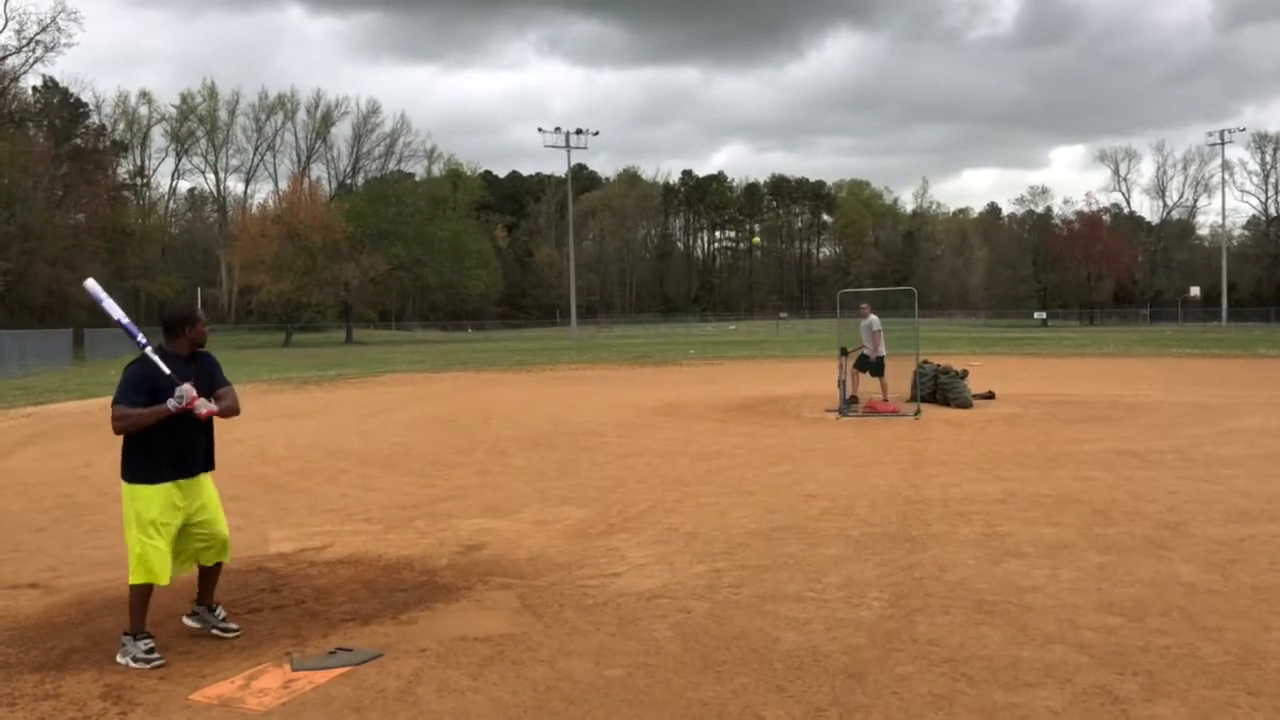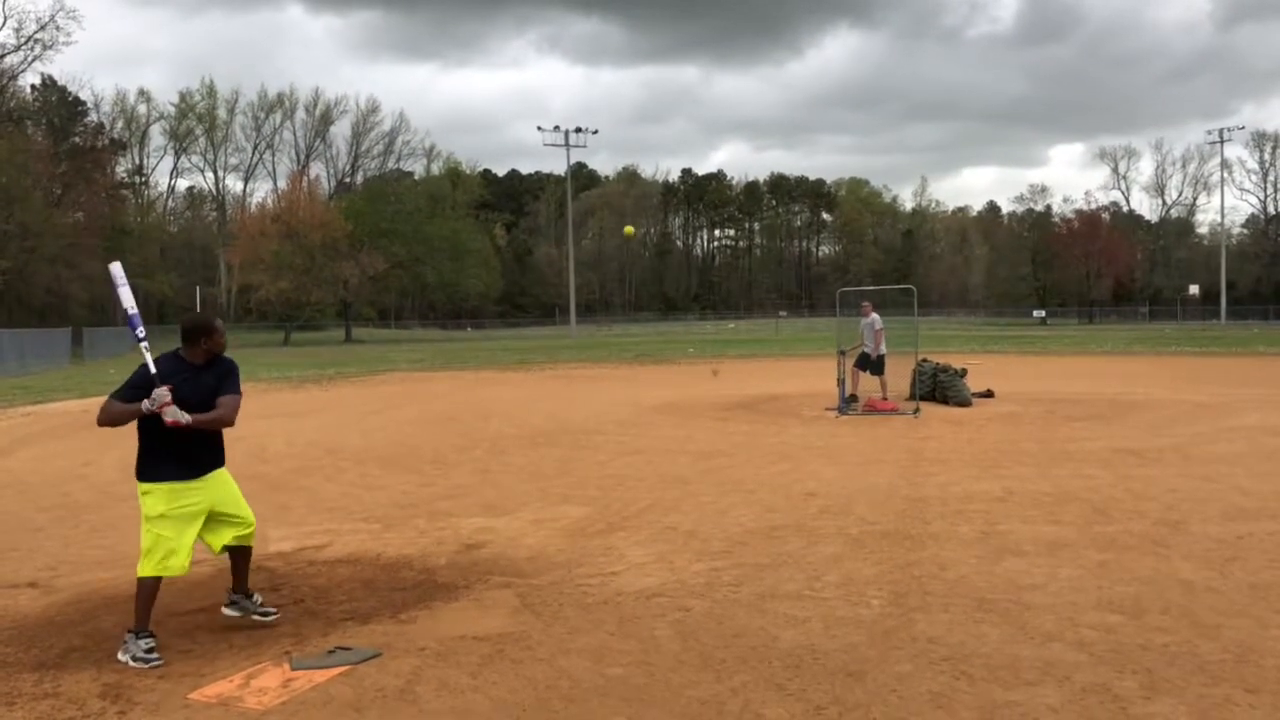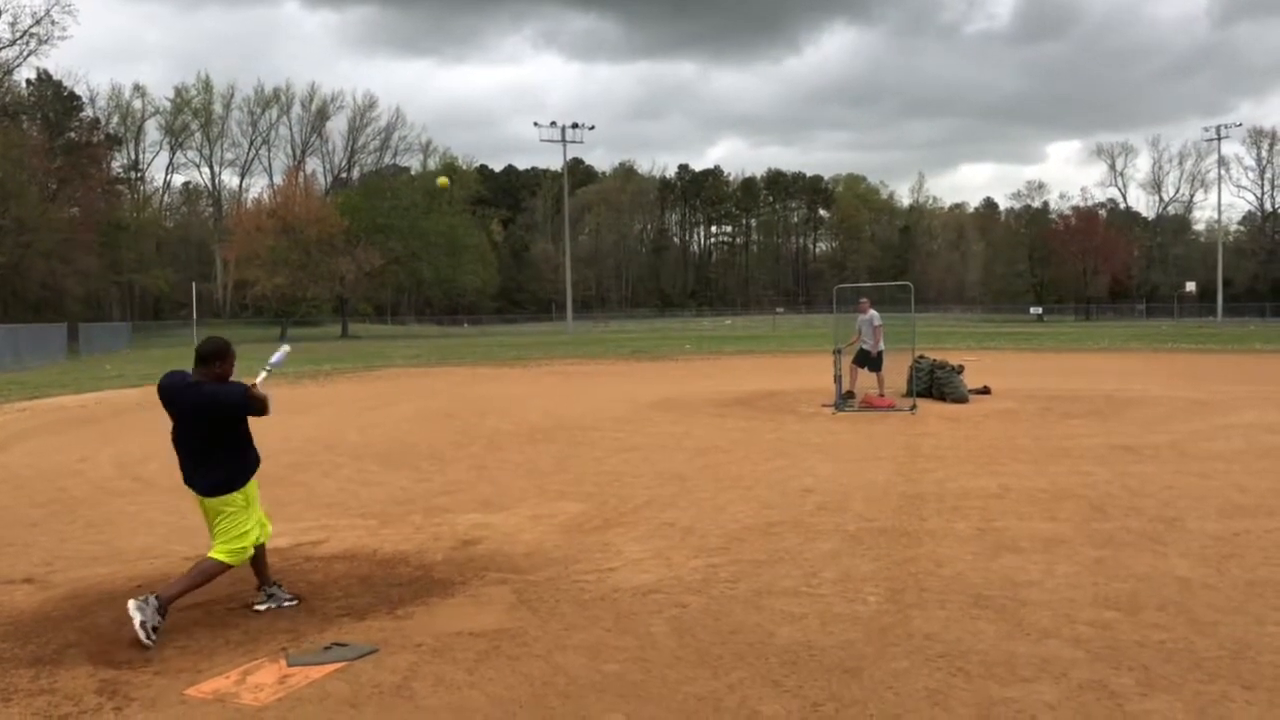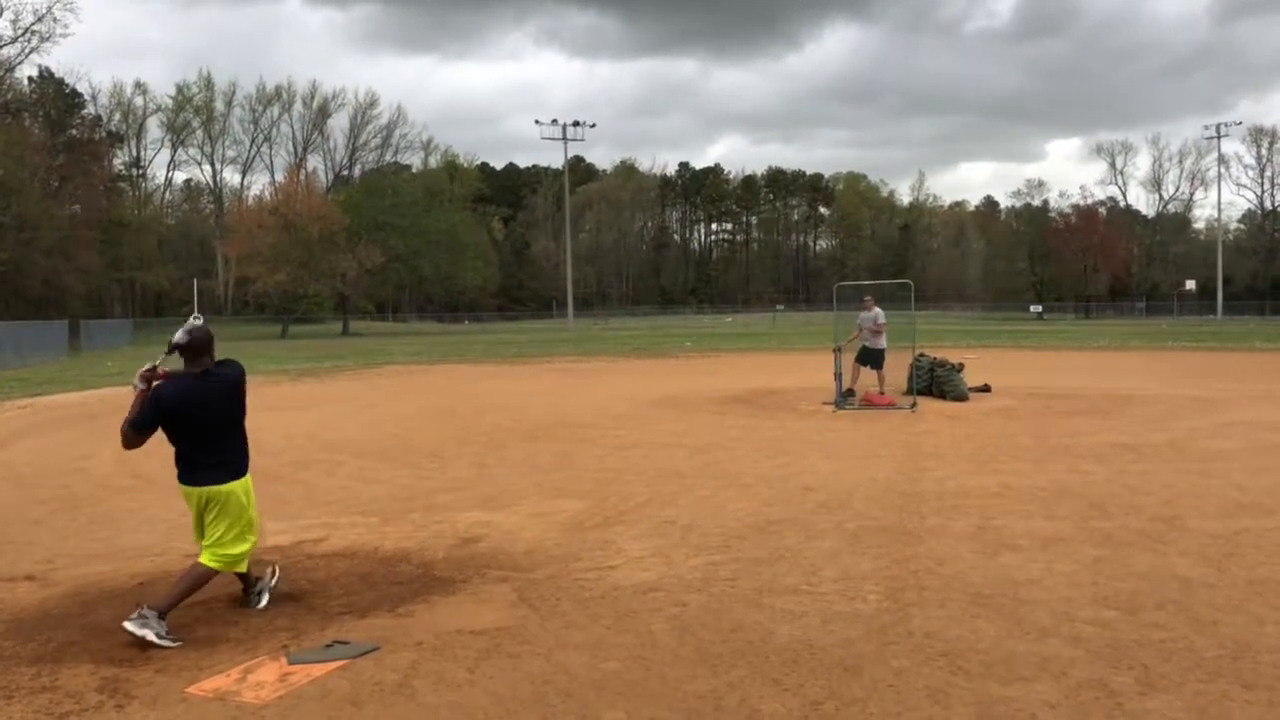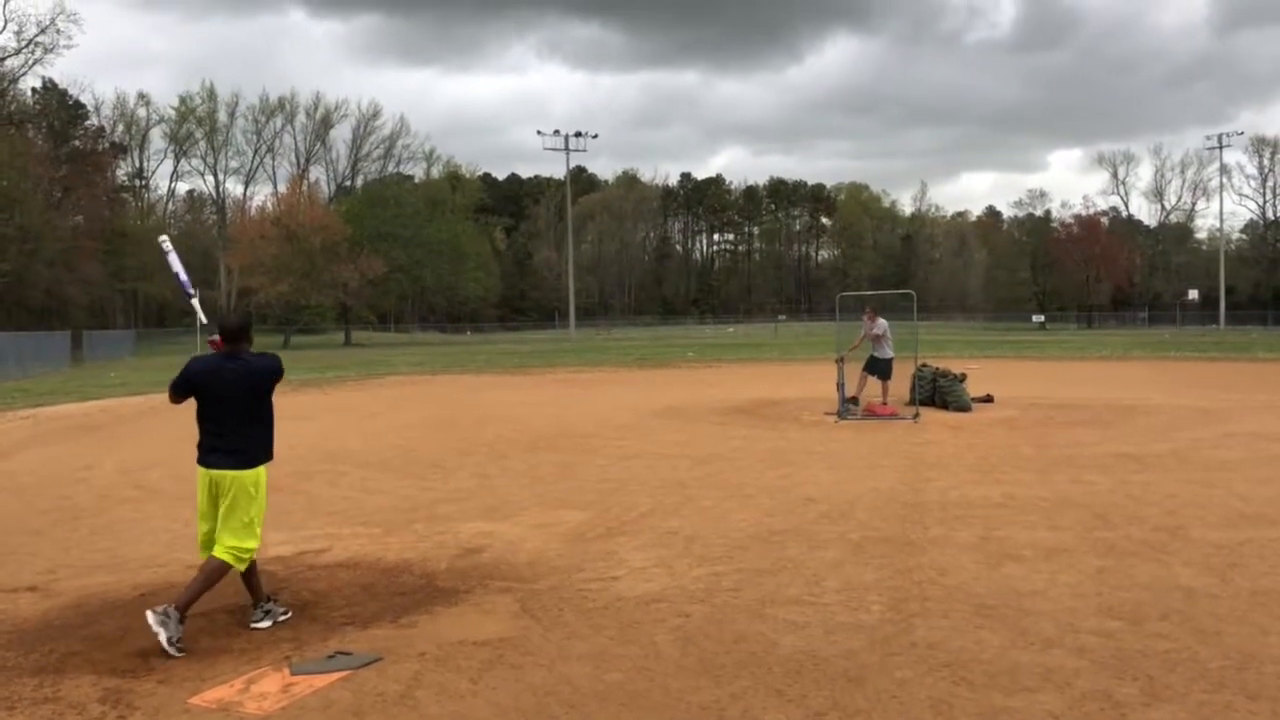
dt=0.4s
person 1, frame 1
left shoulder: (205, 363)
right shoulder: (143, 370)
left elbow: (233, 404)
right elbow: (119, 422)
left wrist: (212, 407)
right wrist: (170, 405)
left hip: (195, 475)
right hip: (150, 480)
left knee: (215, 540)
right knee: (148, 559)
left ankle: (204, 609)
right ankle: (134, 638)
person 1, frame 2
left shoulder: (225, 368)
right shoulder: (153, 372)
left elbow: (228, 414)
right elbow: (105, 416)
left wrist: (187, 419)
right wrist: (146, 406)
left hip: (210, 471)
right hip: (164, 480)
left knee: (242, 524)
right knee: (158, 555)
left ankle: (240, 597)
right ankle: (137, 637)
person 1, frame 3
left shoulder: (169, 384)
right shoulder: (230, 396)
right elbow: (262, 406)
left hip: (201, 478)
right hip: (230, 485)
left knee: (253, 527)
right knee: (228, 552)
left ankle: (267, 590)
right ankle: (155, 603)
person 1, frame 4
left shoulder: (165, 395)
right shoulder: (234, 374)
left elbow: (129, 441)
left wrist: (142, 393)
right wrist: (165, 376)
left hip: (193, 483)
right hip: (231, 480)
left knee: (226, 539)
right knee: (217, 554)
left ankle: (252, 587)
right ankle: (151, 614)
person 1, frame 5
left shoulder: (199, 368)
right shoulder: (269, 367)
left elbow: (175, 396)
right wrist: (230, 347)
left hip: (210, 467)
right hip: (245, 469)
left knee: (241, 536)
right knee: (232, 546)
left ankle: (262, 606)
right ankle: (173, 611)
